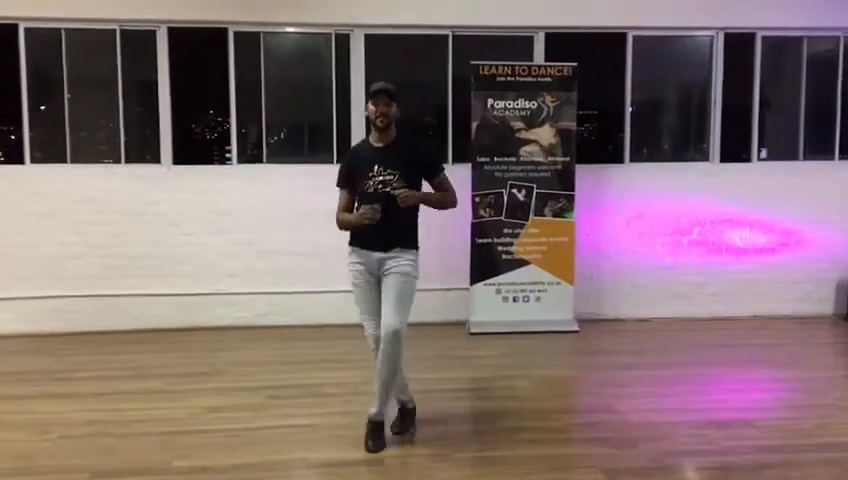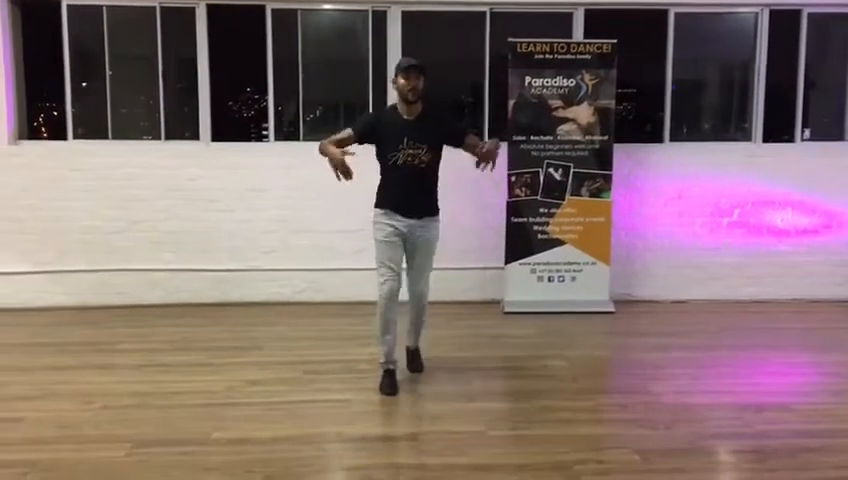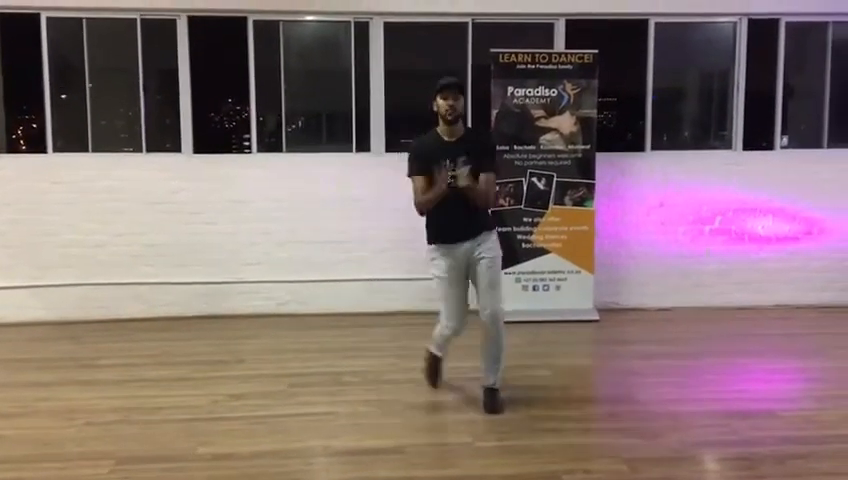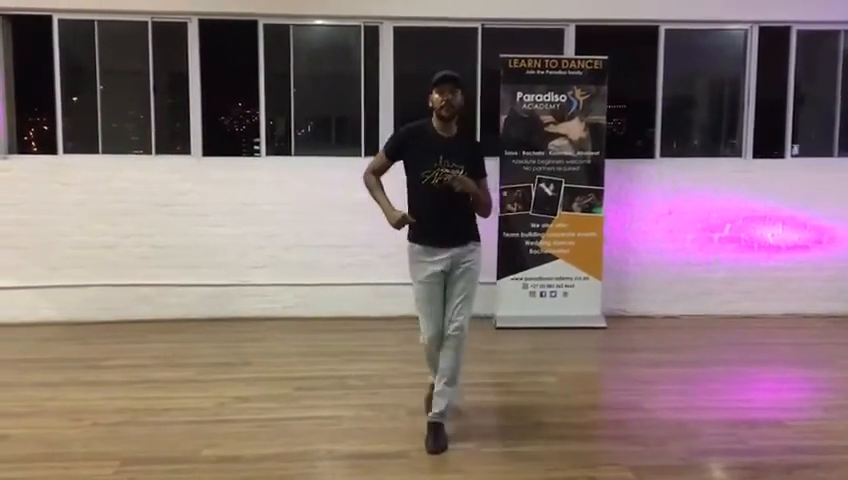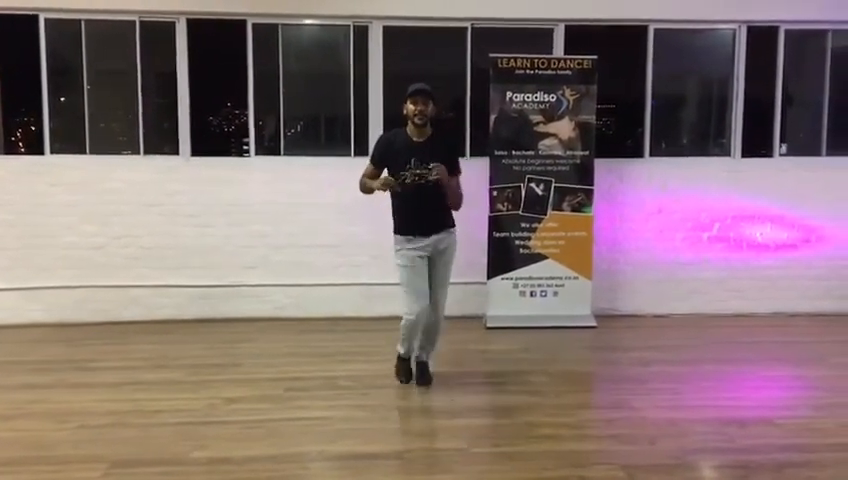
dt=1s
person 1, frame 1
left shoulder: (416, 152)
right shoulder: (354, 156)
left elbow: (450, 198)
right elbow: (340, 218)
left wrist: (419, 197)
right wrist: (356, 218)
left hip: (401, 254)
right hip: (361, 256)
left knee: (393, 329)
right knee: (376, 335)
left ankle: (378, 415)
right ankle: (406, 403)
person 1, frame 2
left shoulder: (439, 121)
right shoulder: (379, 120)
left elbow: (479, 149)
right elbow: (326, 143)
left wrist: (491, 147)
right wrist: (335, 153)
left hip: (426, 219)
right hip: (388, 217)
left knee: (419, 292)
right knee: (388, 289)
left ankle: (413, 345)
right ankle: (388, 366)
person 1, frame 3
left shoulder: (481, 145)
right shoulder: (422, 147)
left elbow: (487, 201)
right elbow: (421, 206)
left wrist: (470, 186)
right wrist: (440, 189)
left hip: (483, 240)
right hip: (444, 246)
left knee: (492, 315)
right knee: (453, 323)
left ankle: (491, 384)
right ankle: (435, 352)
person 1, frame 4
left shoulder: (472, 148)
right shoulder: (410, 135)
left elbow: (486, 209)
right elbow: (371, 173)
left wrist: (471, 187)
right wrist: (389, 210)
left hip: (466, 250)
right hip: (424, 250)
left knee: (456, 330)
right knee: (431, 333)
left ankle: (437, 416)
right ankle: (439, 383)
person 1, frame 5
left shoulder: (445, 147)
right shoulder: (389, 142)
left elbow: (456, 203)
right elbow: (363, 182)
left wrist: (448, 180)
right wrist: (377, 184)
left hip: (443, 236)
right hip: (407, 240)
left knee: (436, 308)
right knee: (416, 310)
left ankle: (422, 358)
right ankle: (404, 352)
